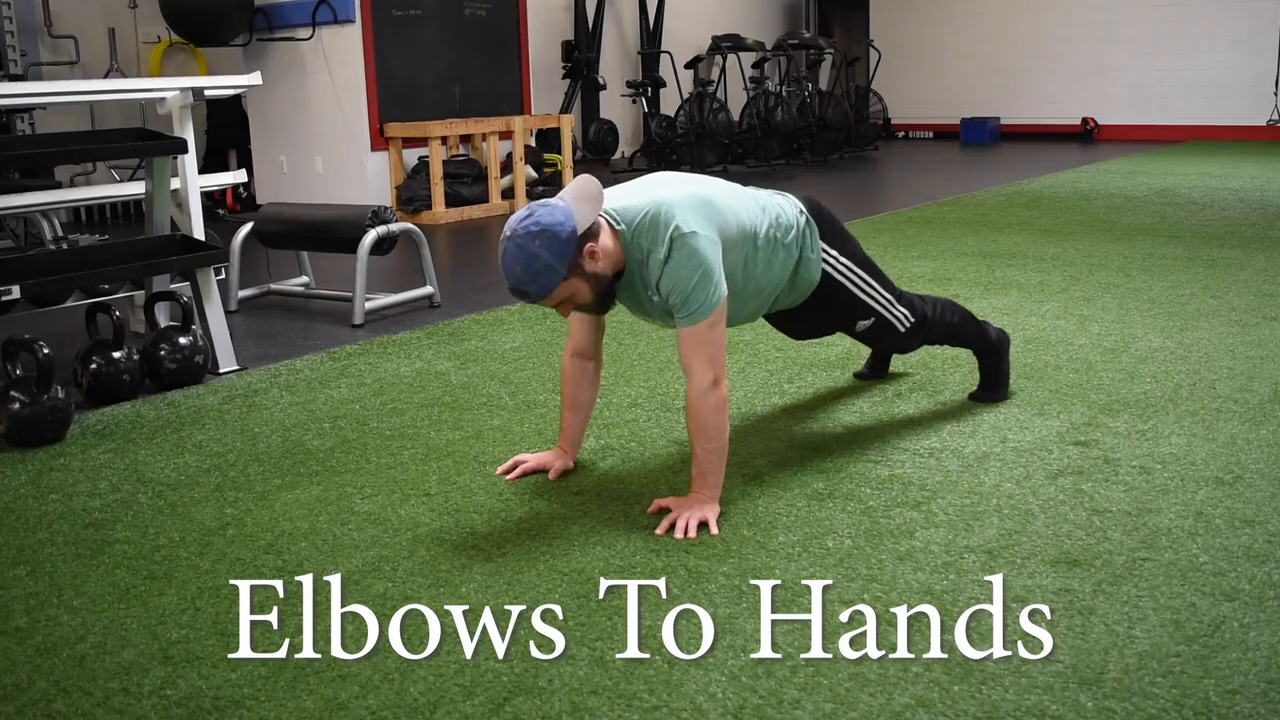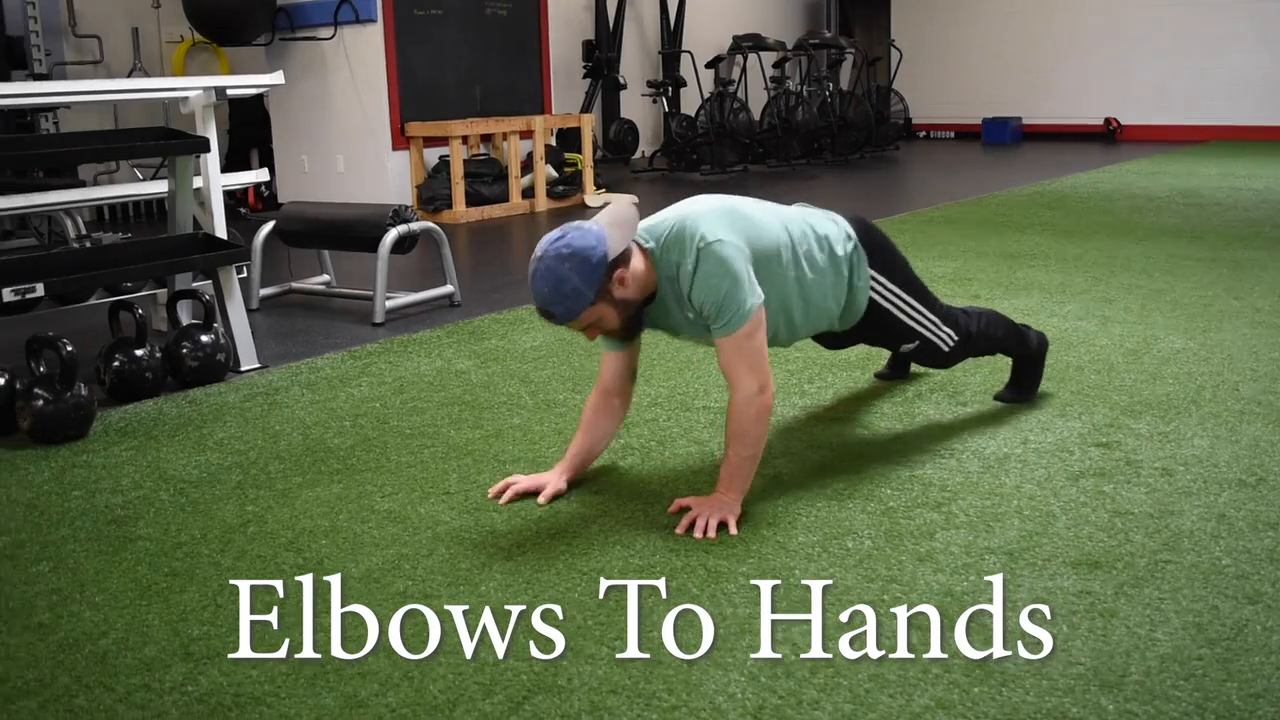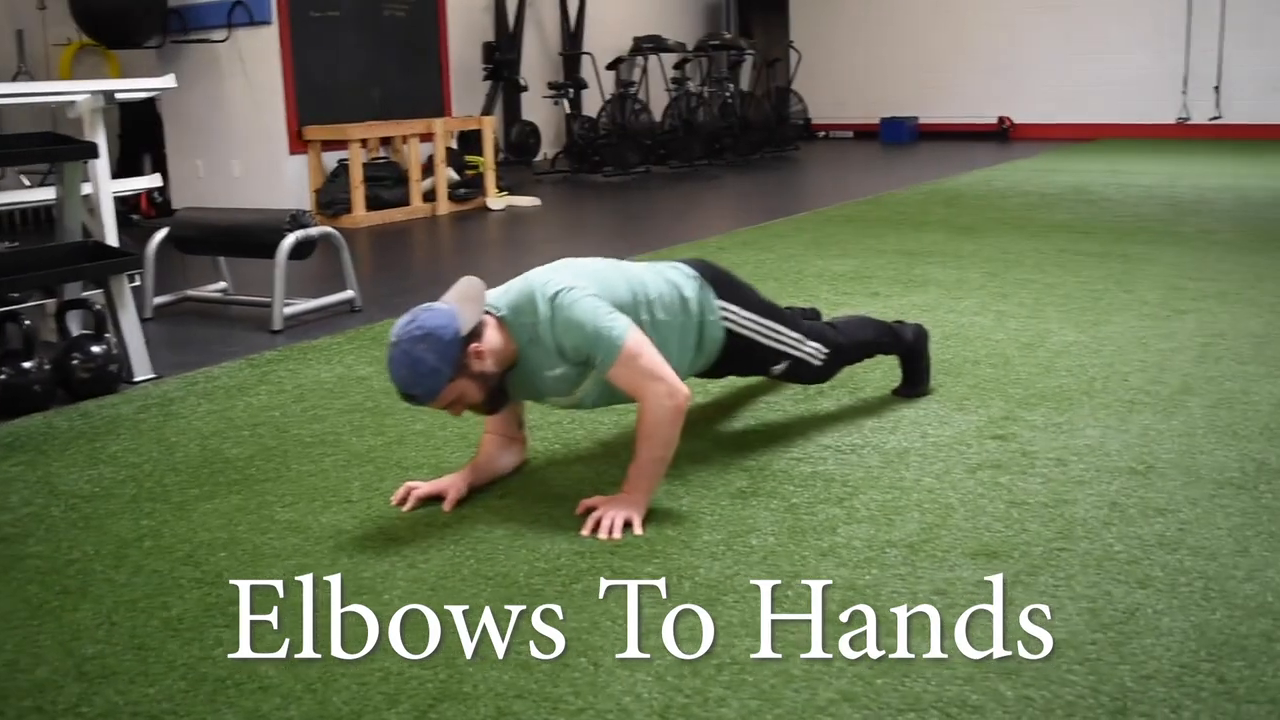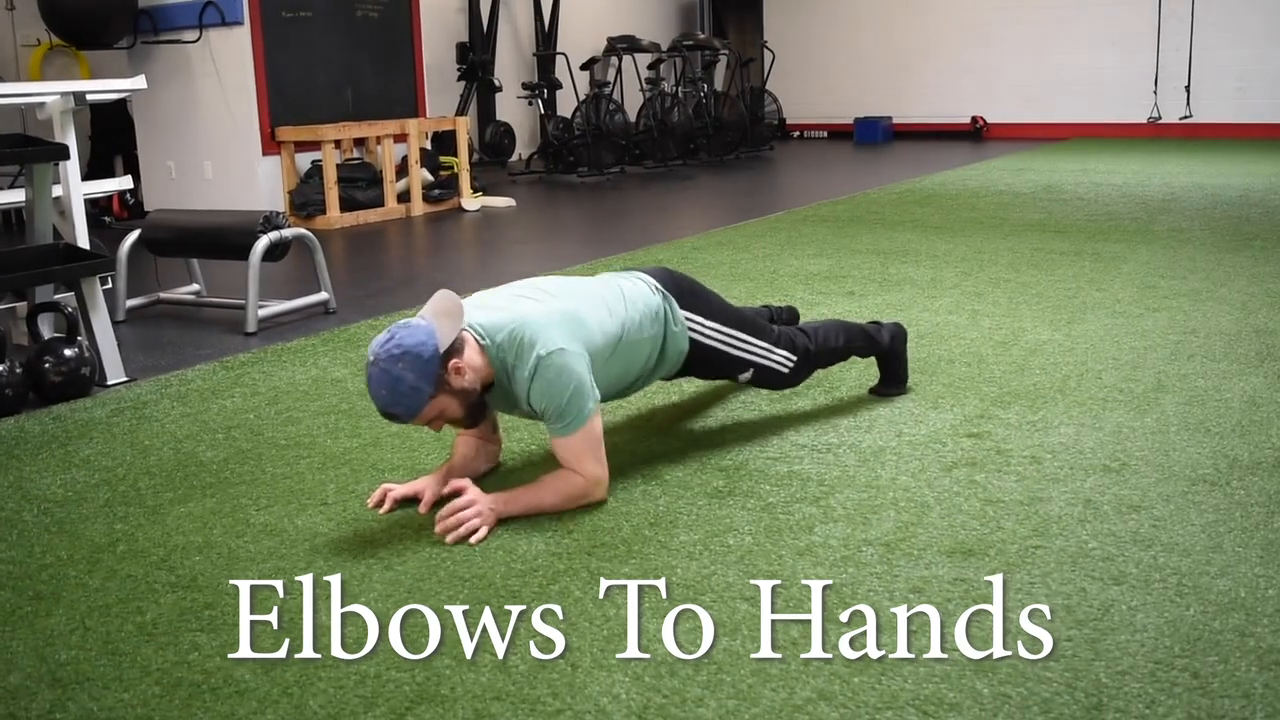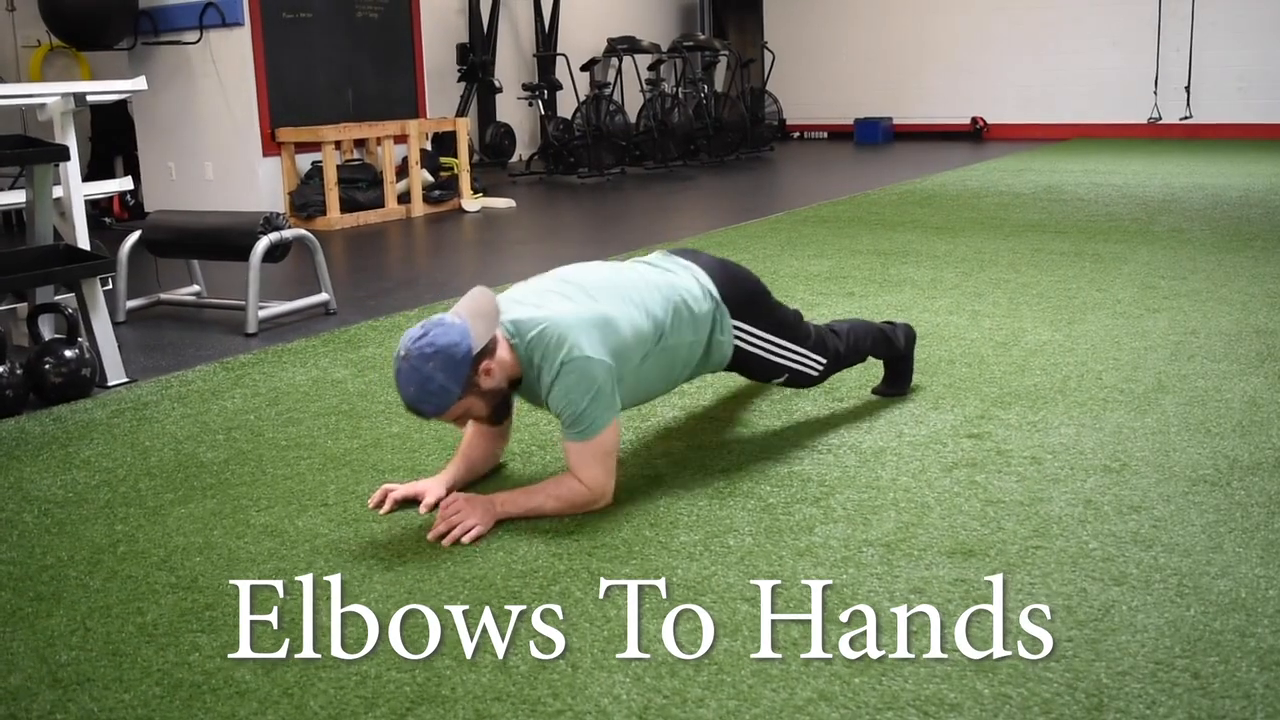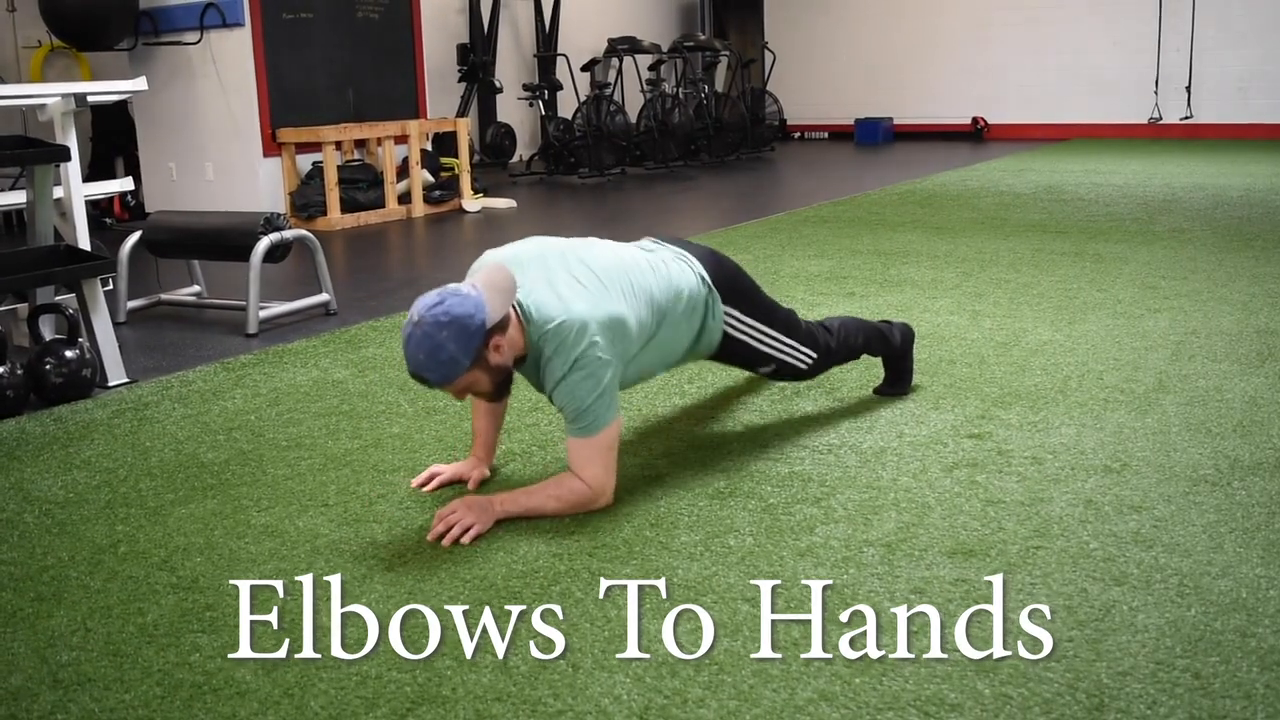
dt=0.5s
person 1, frame 1
left shoulder: (678, 242)
right shoulder: (578, 240)
left elbow: (707, 380)
right elbow: (582, 357)
left wrist: (704, 495)
right wrist: (565, 449)
left hip: (803, 247)
right hip: (764, 274)
left knee: (902, 322)
right knee: (822, 328)
left ankle: (988, 343)
right ankle: (880, 354)
person 1, frame 2
left shoulder: (707, 255)
right shoulder: (617, 273)
left elbow: (754, 390)
right elbow: (612, 394)
left wrist: (728, 497)
right wrist: (563, 470)
left hip: (852, 266)
right hip: (812, 289)
left knee: (944, 342)
right knee: (854, 338)
left ankle: (1025, 346)
right ankle: (902, 351)
person 1, frame 3
left shoulder: (559, 312)
right shoulder: (482, 342)
left elbow: (668, 396)
right elbow: (507, 442)
left wrist: (632, 498)
right wrist: (463, 477)
left hip: (702, 309)
right hip: (667, 328)
left knee: (820, 354)
left ankle: (905, 339)
right ankle: (798, 317)
person 1, frame 4
left shoulder: (545, 358)
right shoulder: (451, 341)
left elbow: (591, 479)
right elbow: (482, 443)
left wrist: (495, 504)
right wrist: (441, 476)
left hip: (672, 318)
right hip: (628, 305)
left knee: (791, 358)
left ankle: (882, 339)
right ankle: (776, 316)
person 1, frame 5
left shoulder: (570, 358)
right shoulder: (486, 330)
left elbow: (594, 487)
right elbow: (492, 434)
left wrist: (491, 507)
right wrist: (450, 478)
left hip: (719, 308)
right hip: (673, 274)
left knee: (818, 356)
left ankle: (891, 340)
right ankle: (783, 319)
person 1, frame 6
left shoulder: (576, 349)
right shoulder: (487, 284)
left elbow: (595, 487)
right elbow: (496, 375)
left wrist: (493, 506)
right wrist: (478, 459)
left hip: (706, 299)
right hip: (660, 263)
left knee: (809, 352)
left ankle: (891, 341)
right ankle: (777, 326)
